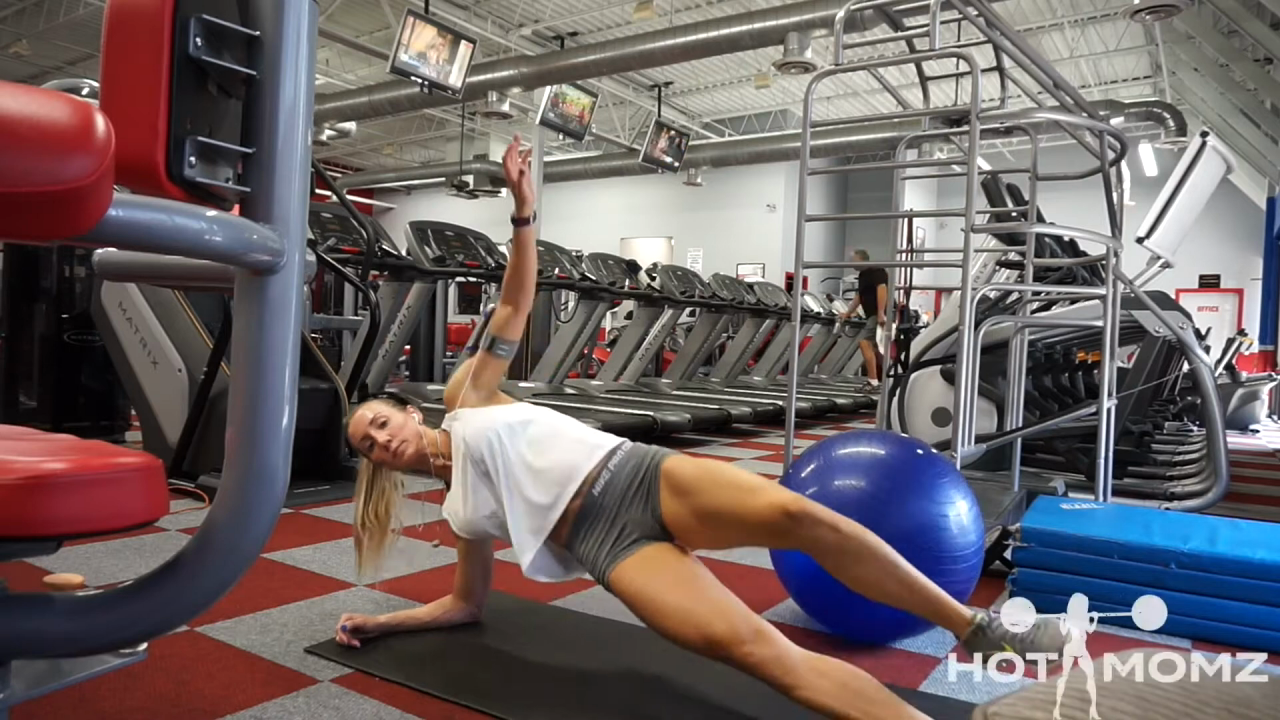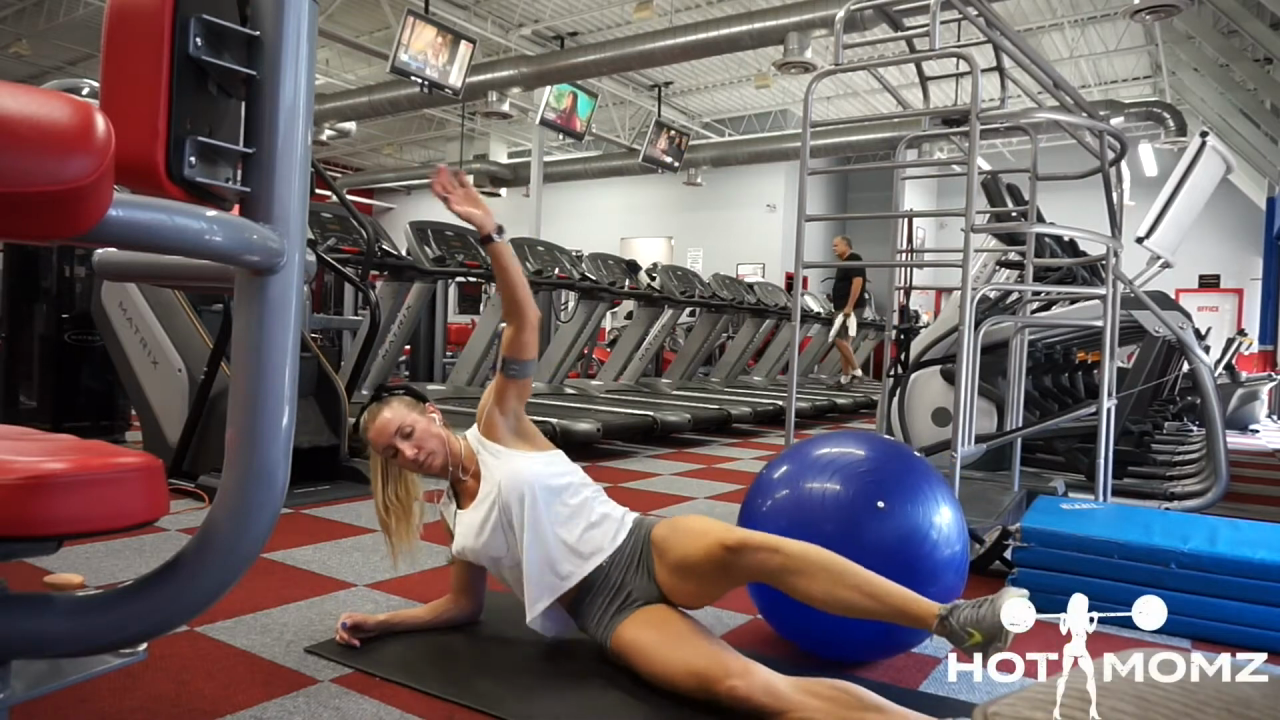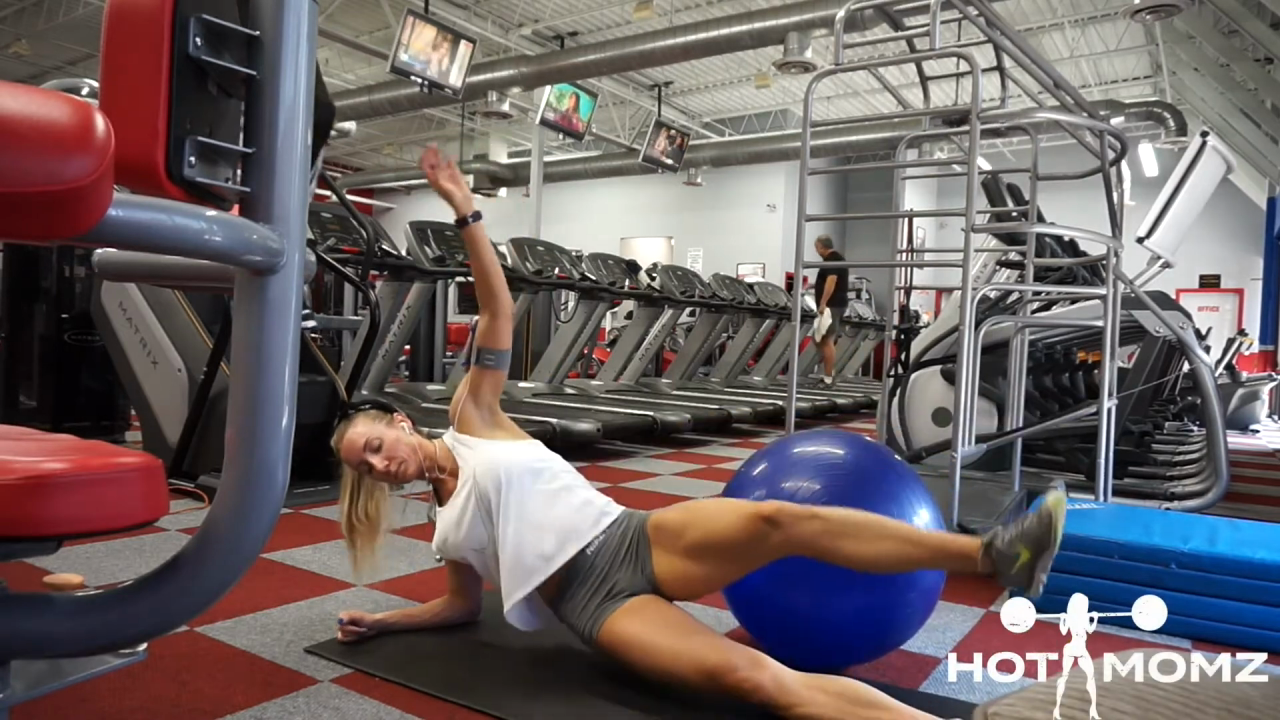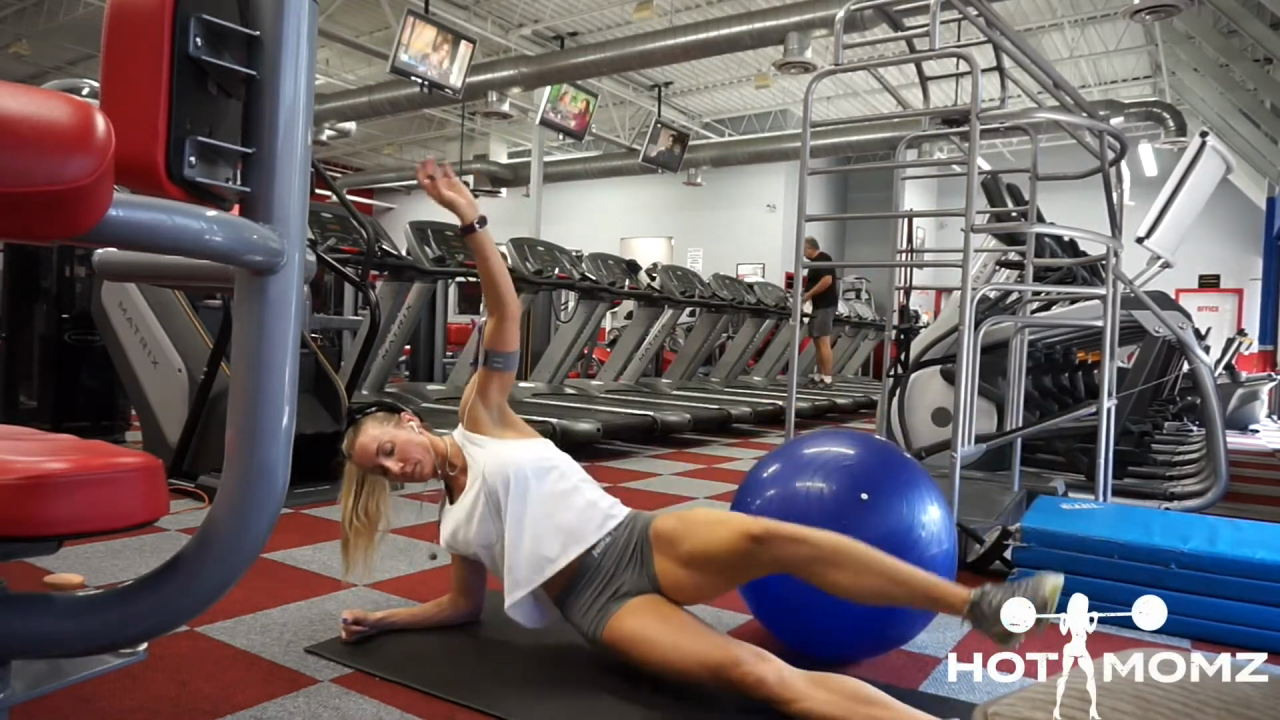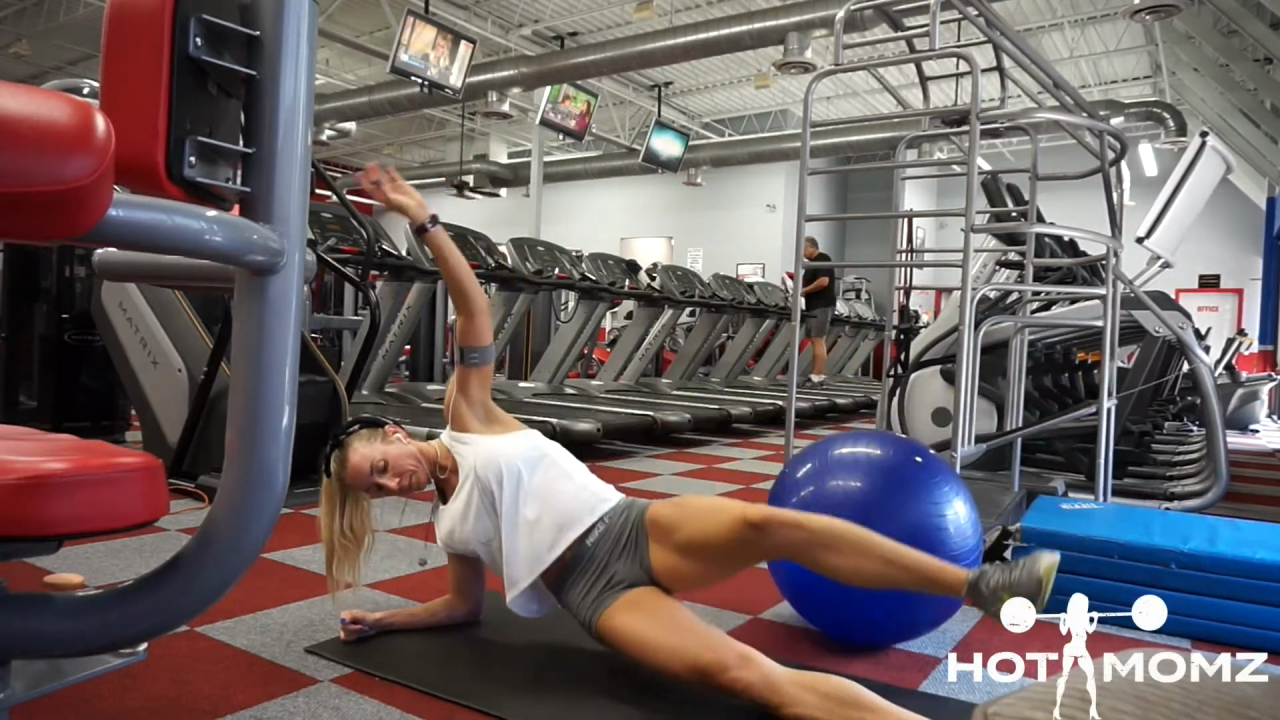
dt=1s
person 1, frame 1
left shoulder: (465, 395)
right shoulder: (457, 506)
left elbow: (520, 297)
right elbow: (467, 604)
left wrist: (524, 210)
right wrist: (380, 624)
left hip: (637, 477)
right hip: (604, 542)
left knee: (800, 515)
right knee: (755, 648)
left ankle: (977, 631)
person 1, frame 2
left shoulder: (496, 425)
right shoulder: (457, 519)
left elbow: (525, 320)
right elbow: (463, 606)
left wrist: (489, 231)
right wrist: (377, 622)
left hip: (647, 546)
right hip: (611, 607)
left knee: (744, 547)
left ankle: (956, 622)
person 1, frame 3
left shoulder: (471, 419)
right shoulder: (446, 529)
left elbow: (498, 307)
right elbow: (461, 607)
left wrist: (467, 215)
right wrist: (377, 622)
left hip: (633, 538)
right hip: (600, 603)
left knee: (780, 520)
left ankle: (992, 554)
person 1, frame 4
left shoulder: (480, 415)
right shoulder: (454, 525)
left elbow: (506, 313)
right elbow: (464, 606)
left wrist: (470, 219)
right wrist: (380, 619)
left hip: (638, 540)
right hip: (604, 604)
left knee: (768, 538)
left ankle: (979, 603)
person 1, frame 5
left shoulder: (467, 413)
right shoulder: (449, 526)
left elbow: (475, 306)
right elbow: (464, 607)
left wrist: (424, 221)
right wrist: (380, 622)
left hip: (637, 528)
right hip: (601, 589)
left knee: (768, 523)
left ankle: (978, 585)
